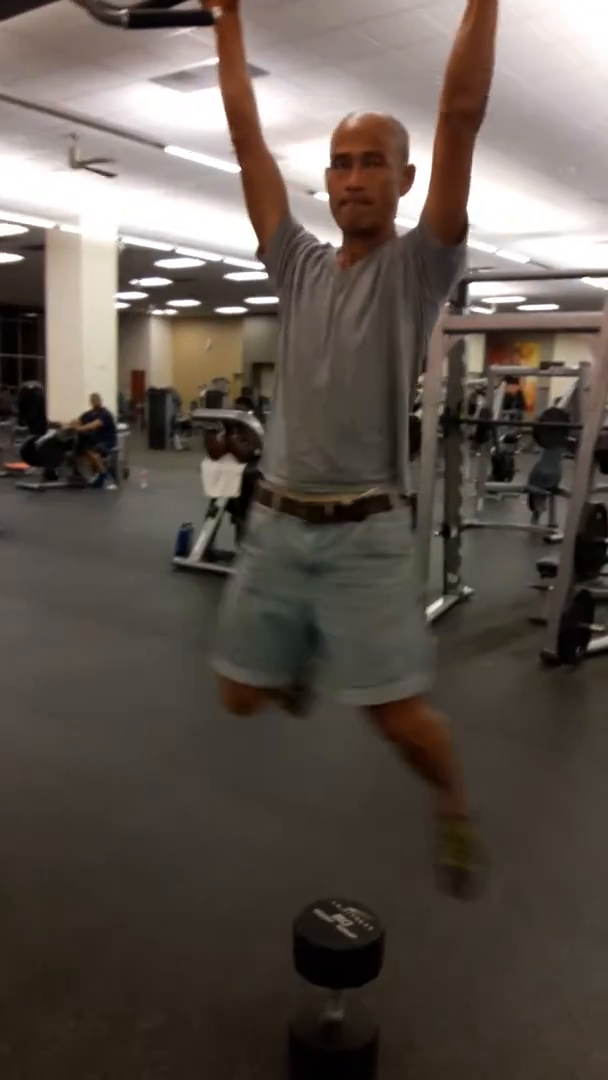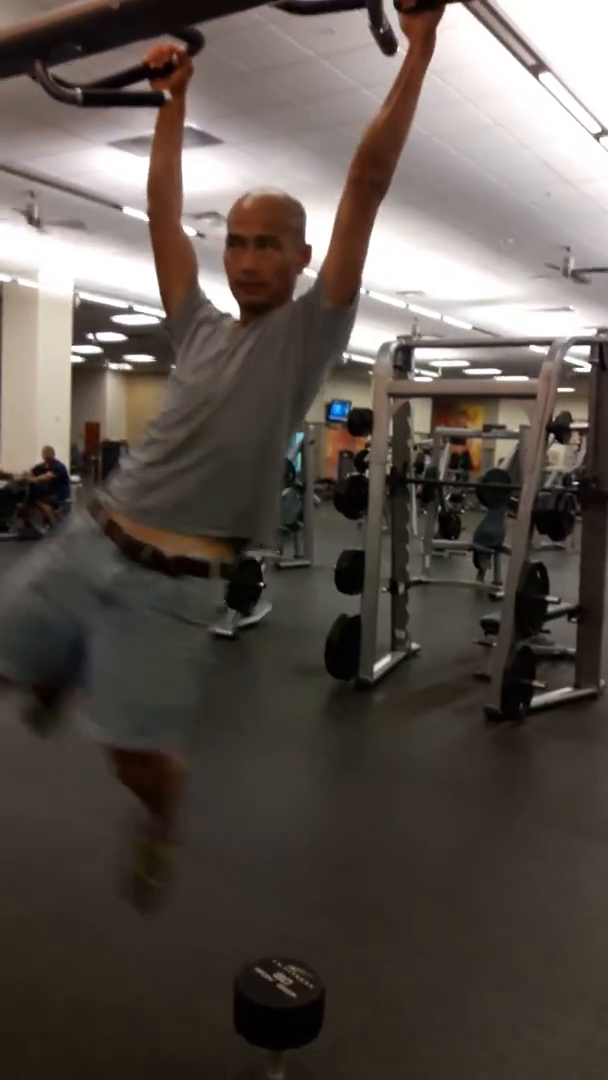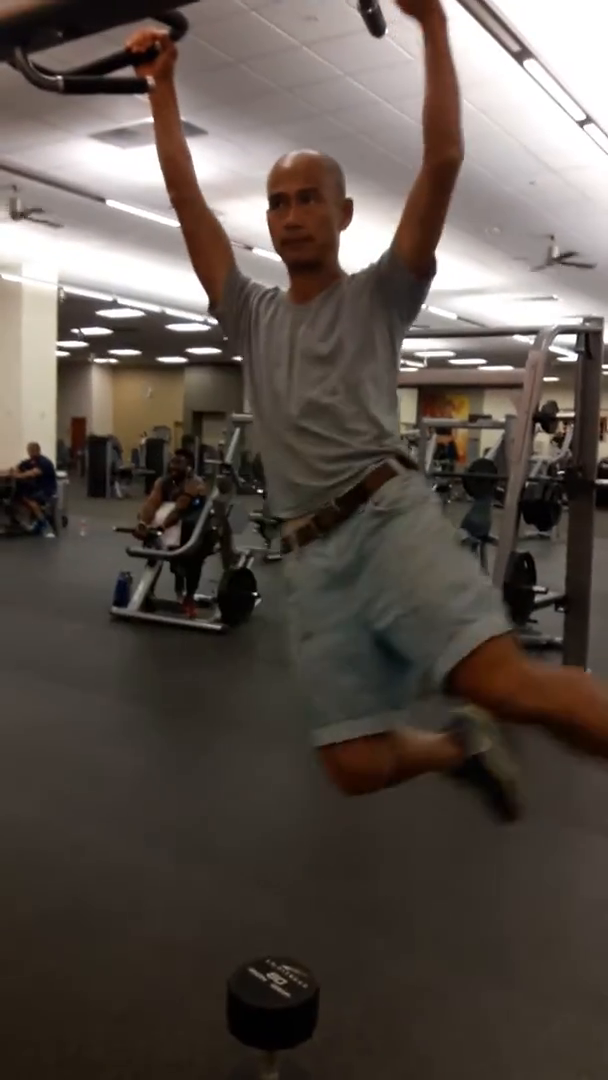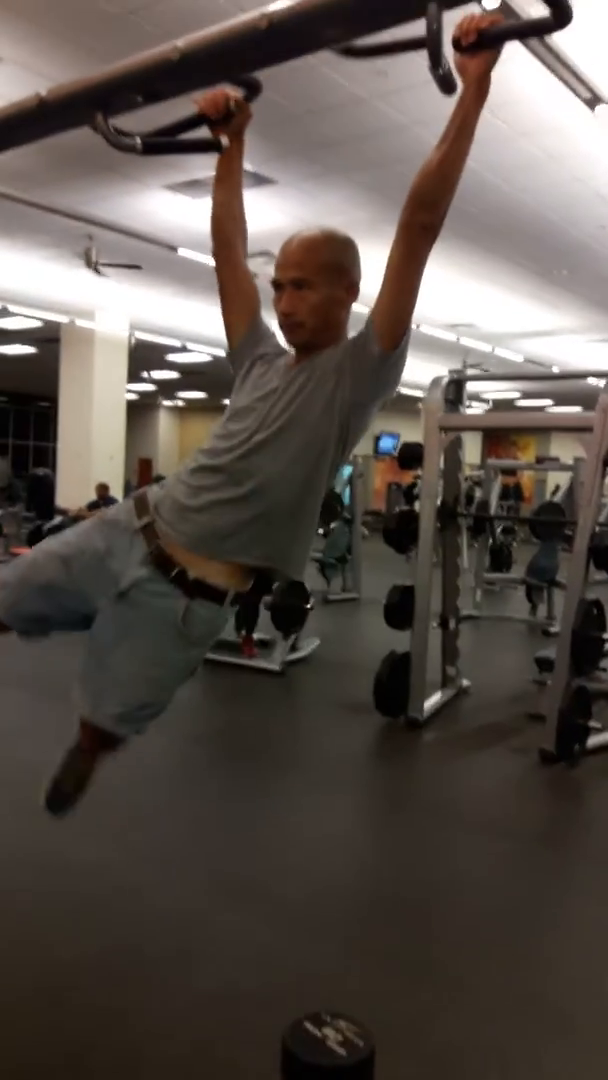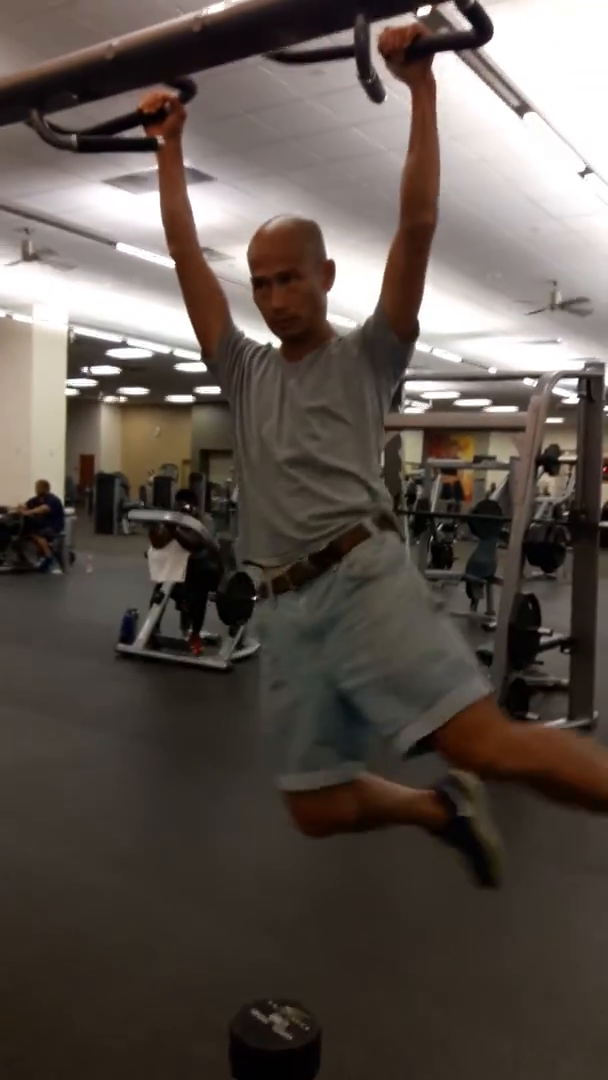
dt=1s
person 1, frame 1
left shoulder: (421, 264)
right shoulder: (300, 261)
left elbow: (461, 117)
right elbow: (247, 140)
left hip: (365, 537)
right hip: (278, 526)
left knee: (396, 712)
right knee: (243, 695)
left ankle: (453, 812)
right ankle: (306, 665)
person 1, frame 2
left shoulder: (311, 332)
right shoulder: (201, 329)
left elbow: (364, 189)
right elbow: (162, 216)
right wrist: (174, 107)
left hip: (167, 584)
right hip: (88, 543)
left knee: (139, 755)
left ankle: (159, 826)
person 1, frame 3
left shoulder: (380, 295)
right shoulder: (250, 314)
left elbow: (443, 163)
right elbow: (187, 200)
right wrist: (162, 87)
left hip: (388, 520)
right hip: (312, 558)
left knee: (509, 682)
right knee: (359, 764)
right ankle: (460, 750)
person 1, frame 4
left shoulder: (361, 367)
right shoulder: (259, 358)
left elbow: (422, 223)
right elbow: (226, 247)
left wrist: (474, 82)
right wrist: (231, 140)
left hip: (187, 588)
right hip: (122, 532)
left knee: (106, 725)
left ankle: (85, 750)
right ankle: (84, 608)
person 1, frame 5
left shoulder: (368, 356)
right shoulder: (245, 370)
left elbow: (418, 224)
right elbow: (185, 255)
left wrist: (420, 90)
right wrist: (170, 147)
left hip: (361, 577)
right hip: (288, 602)
left knee: (482, 733)
right knee: (320, 807)
right ankle: (443, 804)
